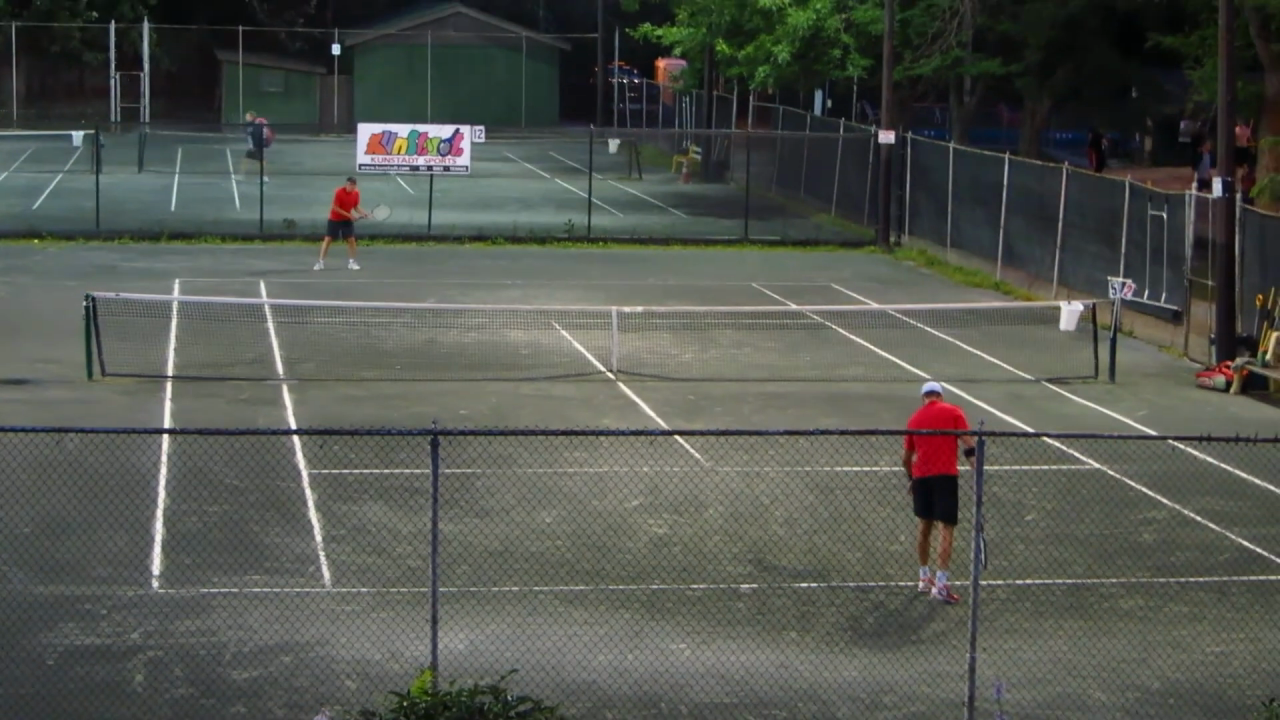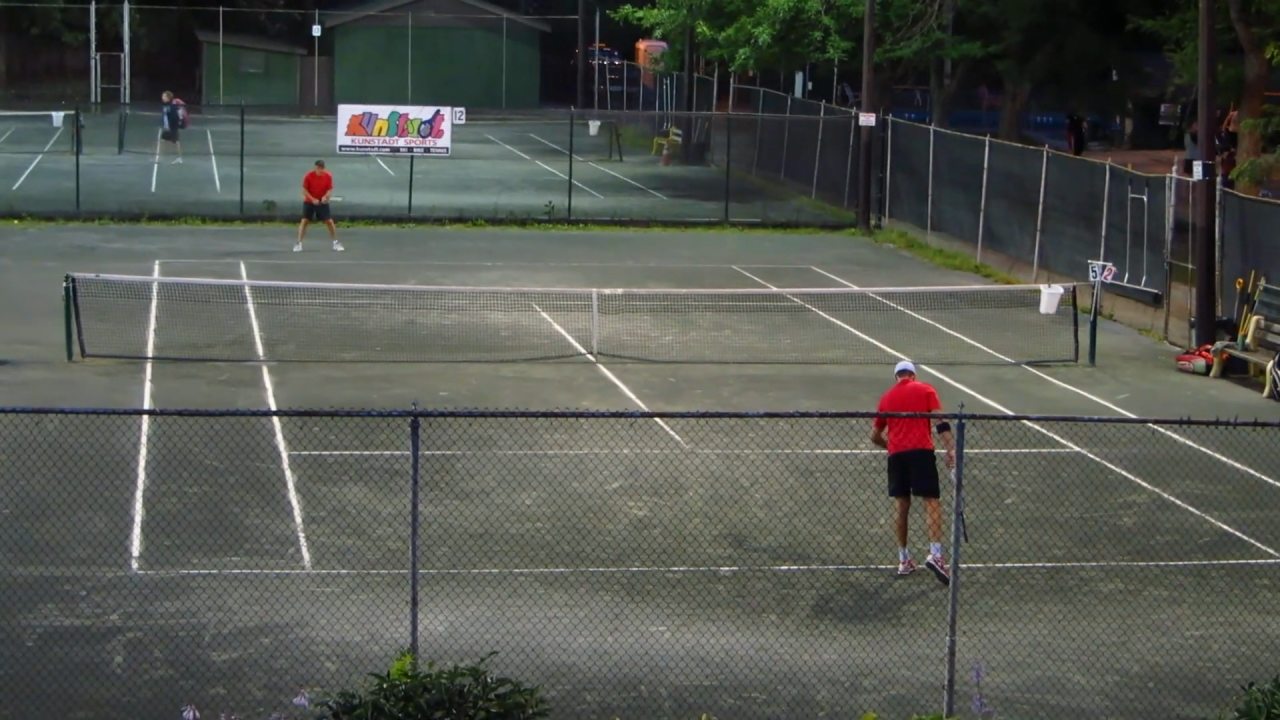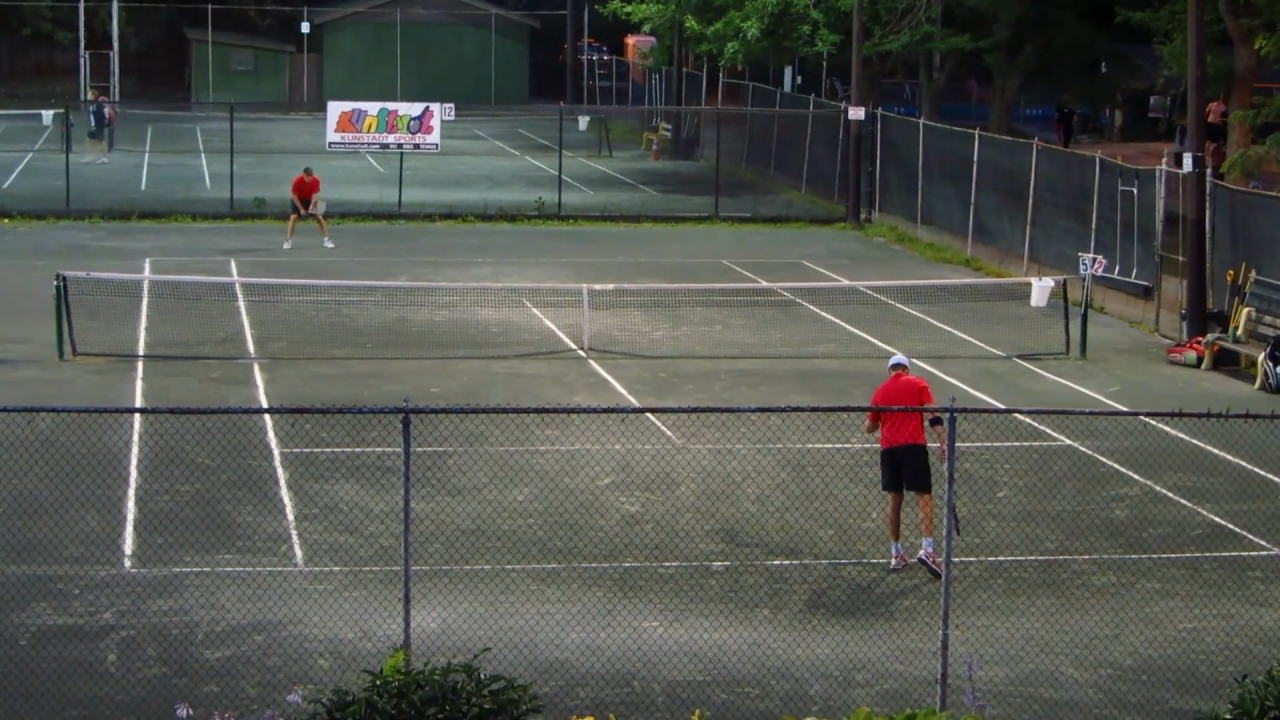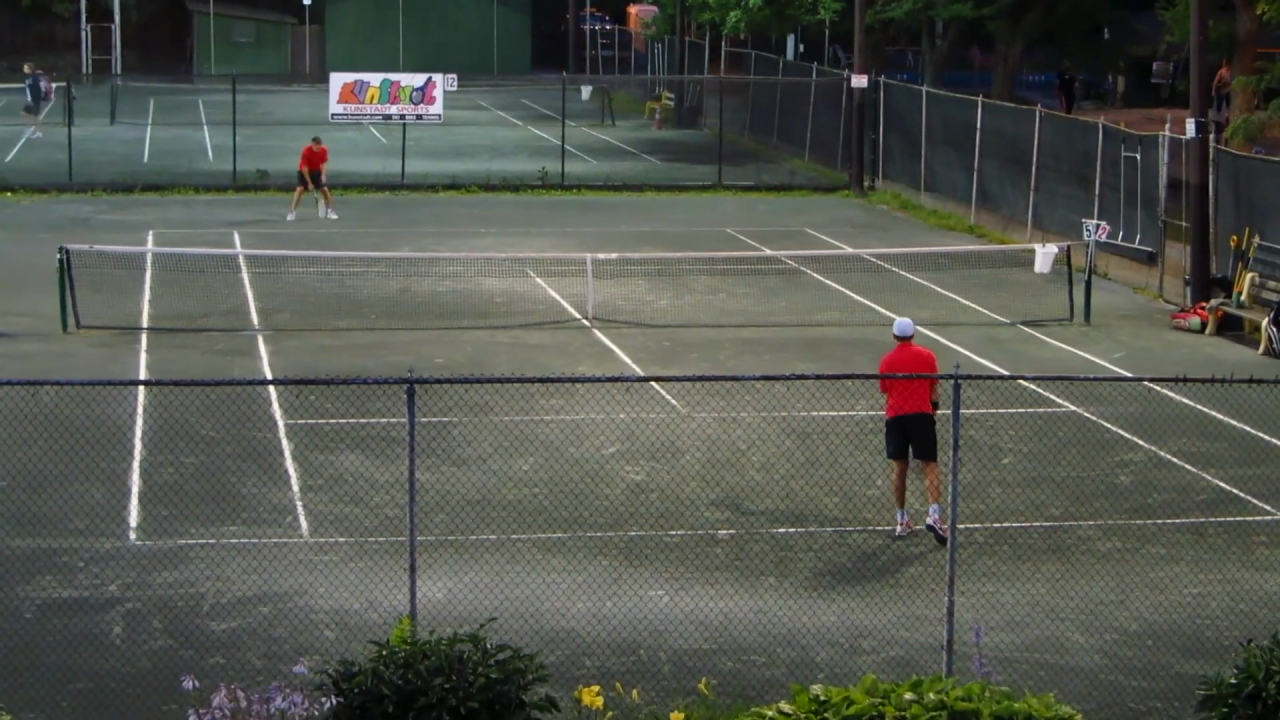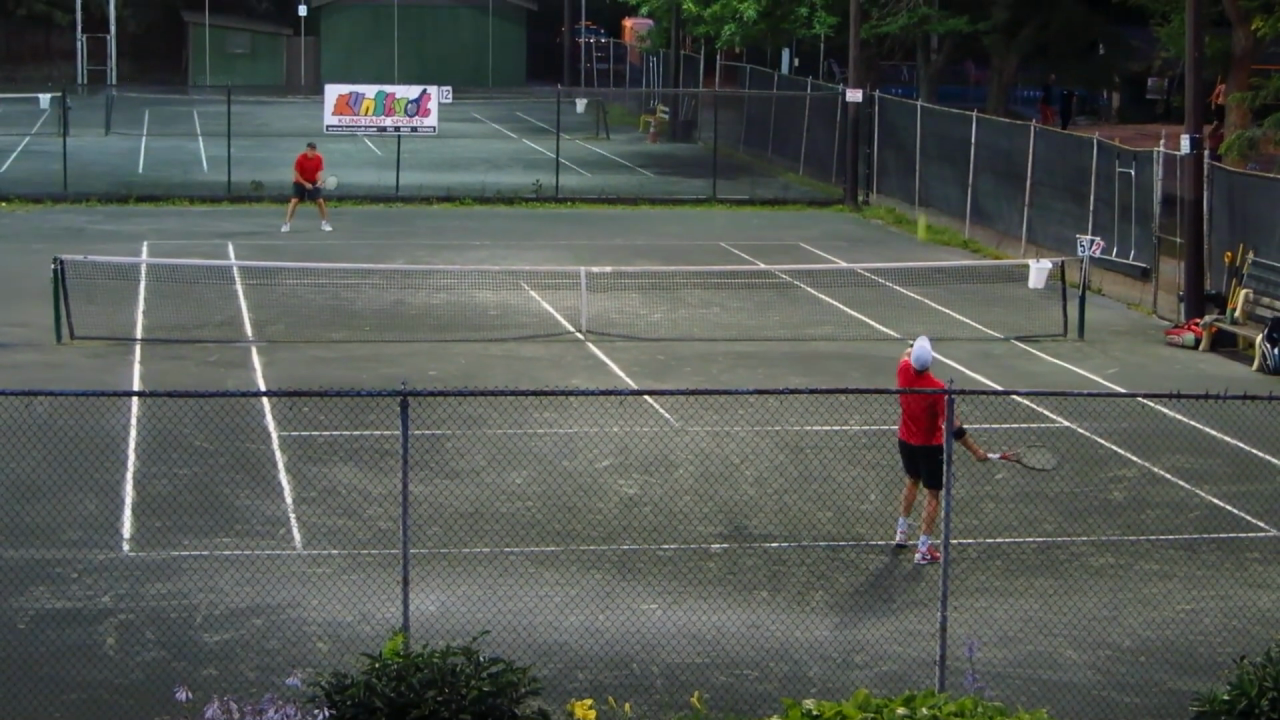
dt=1s
person 1, frame 1
left shoulder: (914, 418)
right shoulder: (953, 412)
left elbow: (906, 458)
right elbow: (968, 445)
left wrist: (912, 480)
left hip: (921, 476)
right hip: (945, 475)
left knee: (924, 525)
right knee: (946, 528)
left ankle: (924, 578)
right ankle: (940, 583)
person 1, frame 2
left shoulder: (887, 397)
right shoulder: (925, 390)
left elbow: (875, 436)
right elbow: (940, 421)
right wrist: (950, 449)
left hip: (896, 455)
right hip: (920, 451)
left knee: (901, 506)
right knee: (932, 502)
left ankle: (904, 560)
right ankle: (935, 554)
person 1, frame 3
left shoulder: (880, 391)
right shoulder: (918, 384)
left elbow: (870, 427)
right elbow: (933, 415)
right wrist: (943, 442)
left hip: (888, 449)
right hip: (913, 446)
left knee: (894, 501)
right knee: (924, 498)
left ankle: (896, 554)
right ankle: (927, 549)
person 1, frame 4
left shoulder: (886, 361)
right shoulder: (927, 356)
right elbow: (934, 393)
right wrist: (931, 414)
left hip: (895, 417)
right hip: (921, 415)
left knee: (899, 469)
right knee: (929, 466)
left ankle: (902, 521)
right ankle: (933, 515)
person 1, frame 5
left shoulder: (903, 372)
right shoulder: (937, 388)
left elbow: (906, 354)
right elbow: (953, 428)
left wrist: (917, 345)
right wrist: (976, 451)
left hip: (906, 441)
right hip: (929, 446)
left knee: (912, 482)
right knee: (933, 495)
left ankle: (901, 531)
right ankle: (924, 548)
